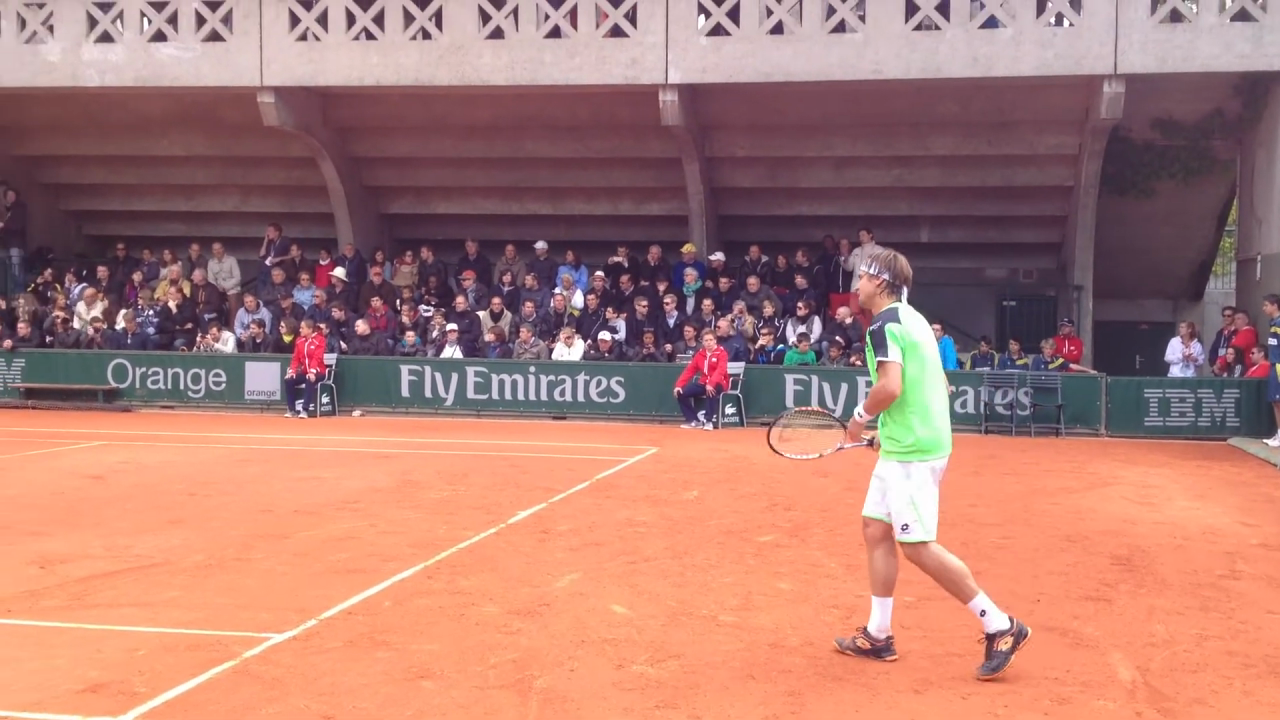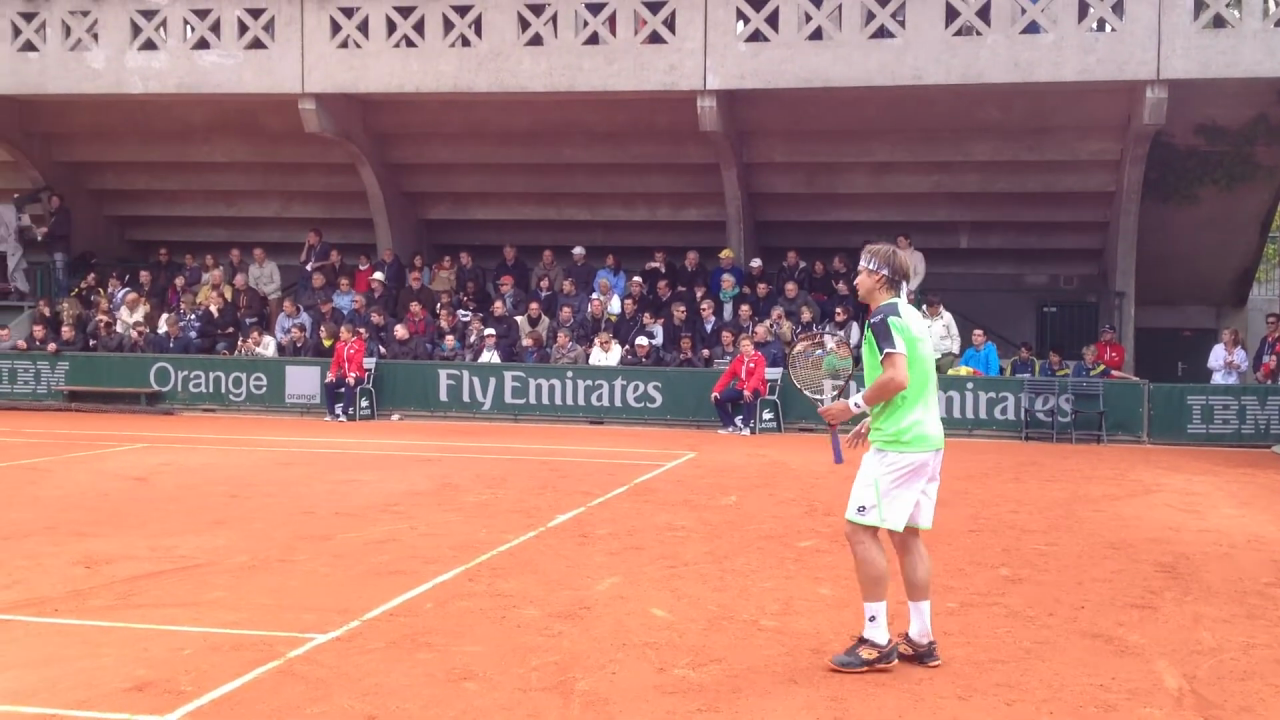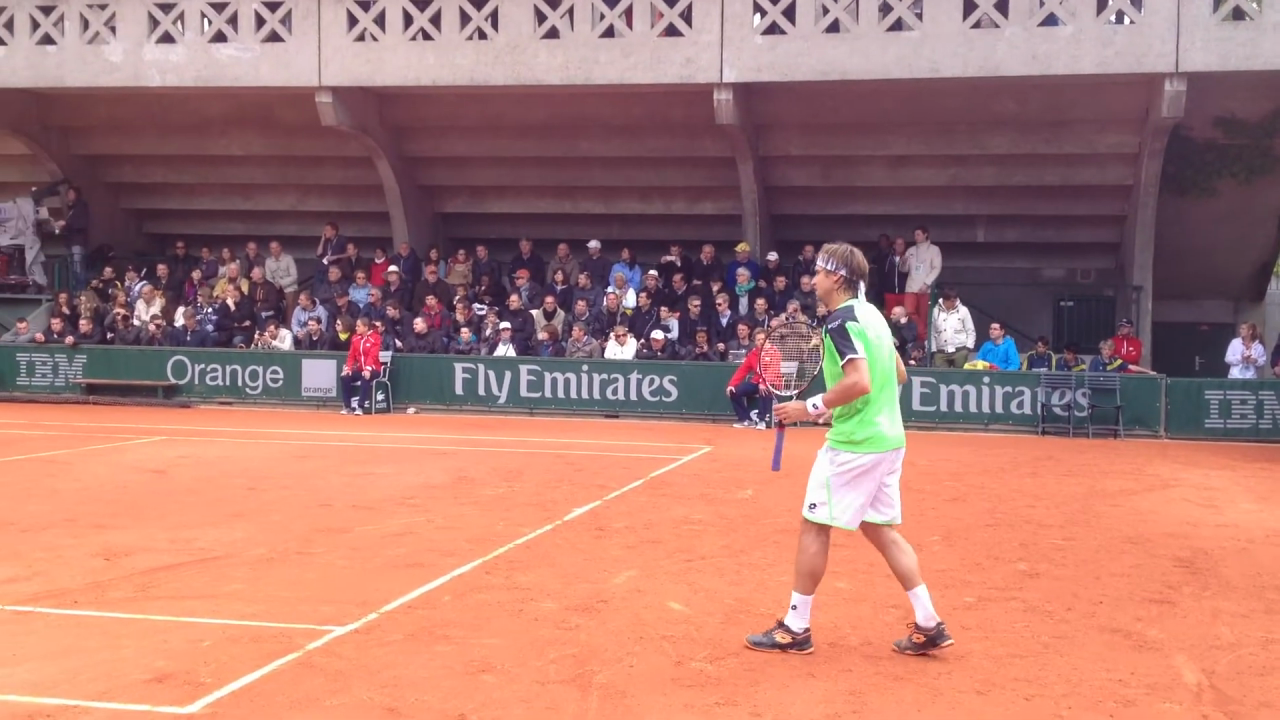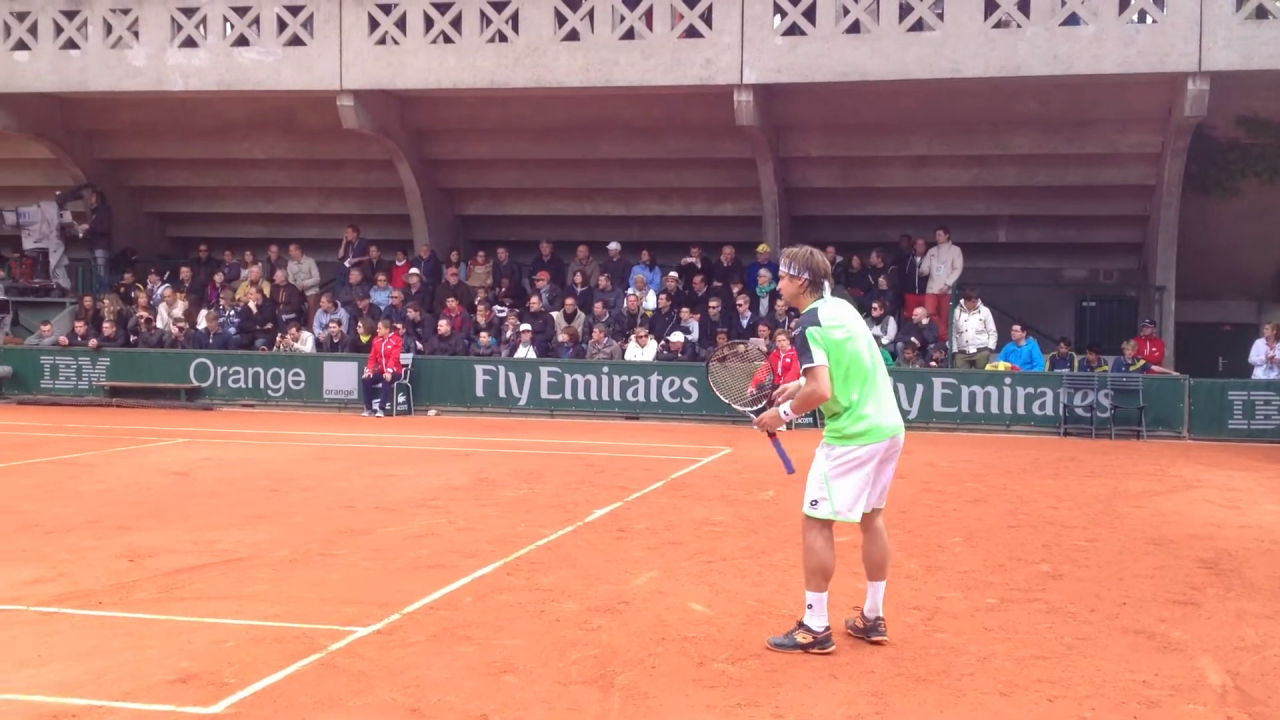
dt=0.3s
person 1, frame 1
left shoulder: (884, 323)
right shoulder: (912, 319)
left elbow: (890, 388)
right elbow: (940, 385)
left wrist: (861, 416)
left hip: (911, 452)
right hip: (911, 446)
left knee: (922, 549)
right knee: (875, 530)
left ankle: (1000, 627)
right ankle: (879, 632)
person 1, frame 2
left shoulder: (884, 317)
right shoulder: (910, 316)
left elbow: (897, 378)
left wrist: (853, 406)
right wrist: (874, 420)
left hip: (898, 445)
right hip: (926, 441)
left knee: (861, 532)
right knee: (907, 536)
left ankle: (876, 639)
right ankle: (920, 639)
person 1, frame 3
left shoulder: (841, 321)
right shoulder: (871, 313)
left elbow: (859, 383)
right elbow: (899, 373)
left wrist: (812, 406)
left hip: (855, 444)
right hip: (889, 440)
left knee: (813, 528)
right knee: (882, 530)
left ankle: (796, 627)
right ankle: (928, 624)
person 1, frame 4
left shoulder: (808, 326)
right shoulder: (844, 309)
left elbow: (820, 392)
left wrist: (783, 413)
right wrist: (800, 385)
left hip: (852, 437)
right hip: (888, 428)
left knee: (816, 523)
right knee: (871, 517)
left ankle: (816, 627)
right ankle: (872, 616)
